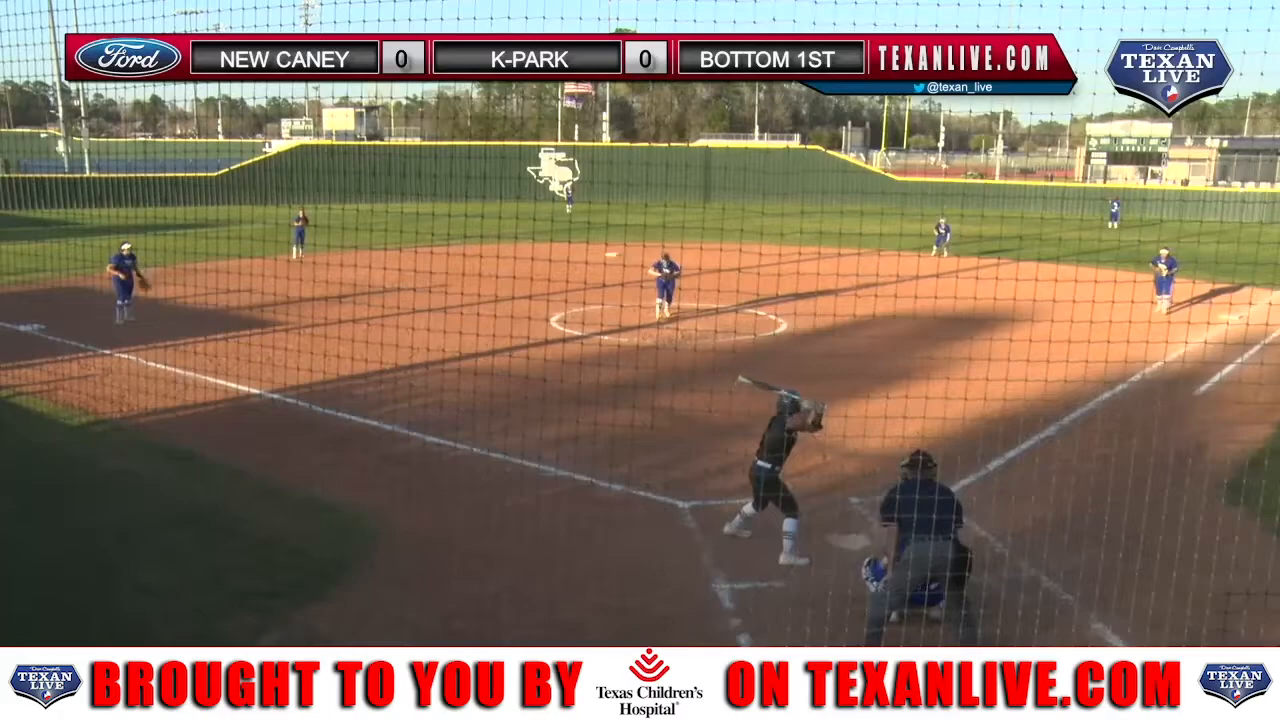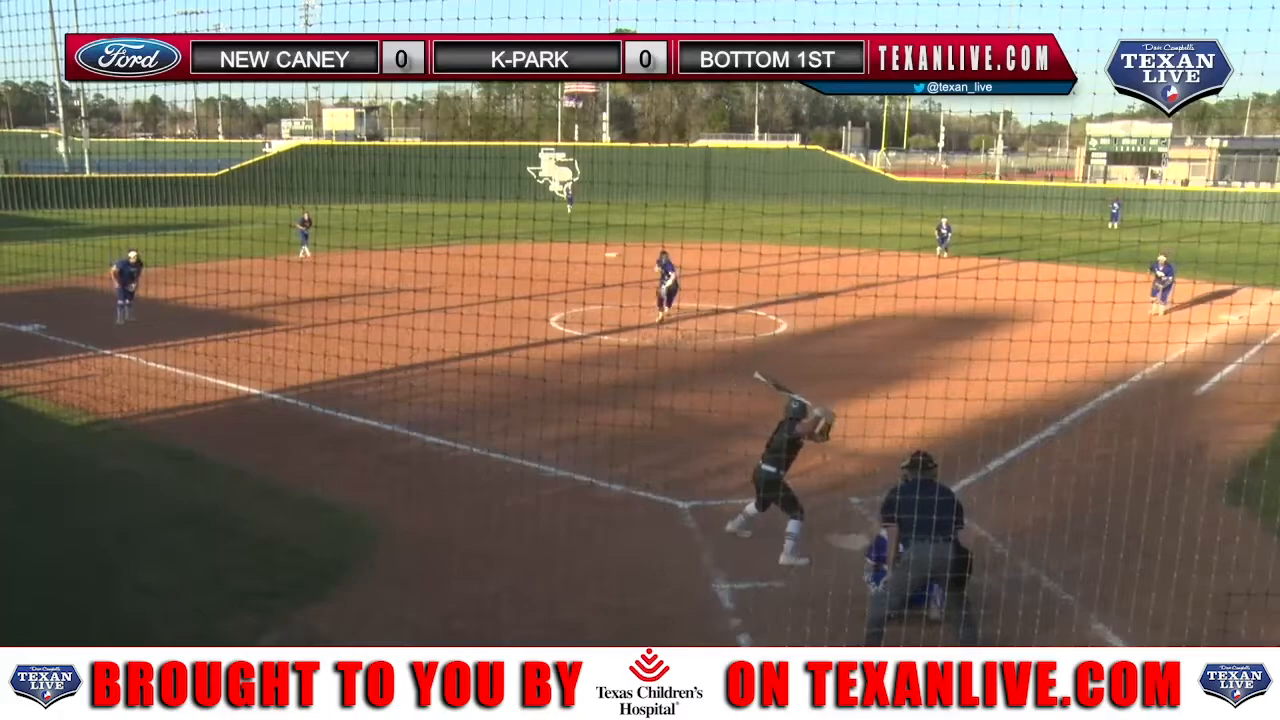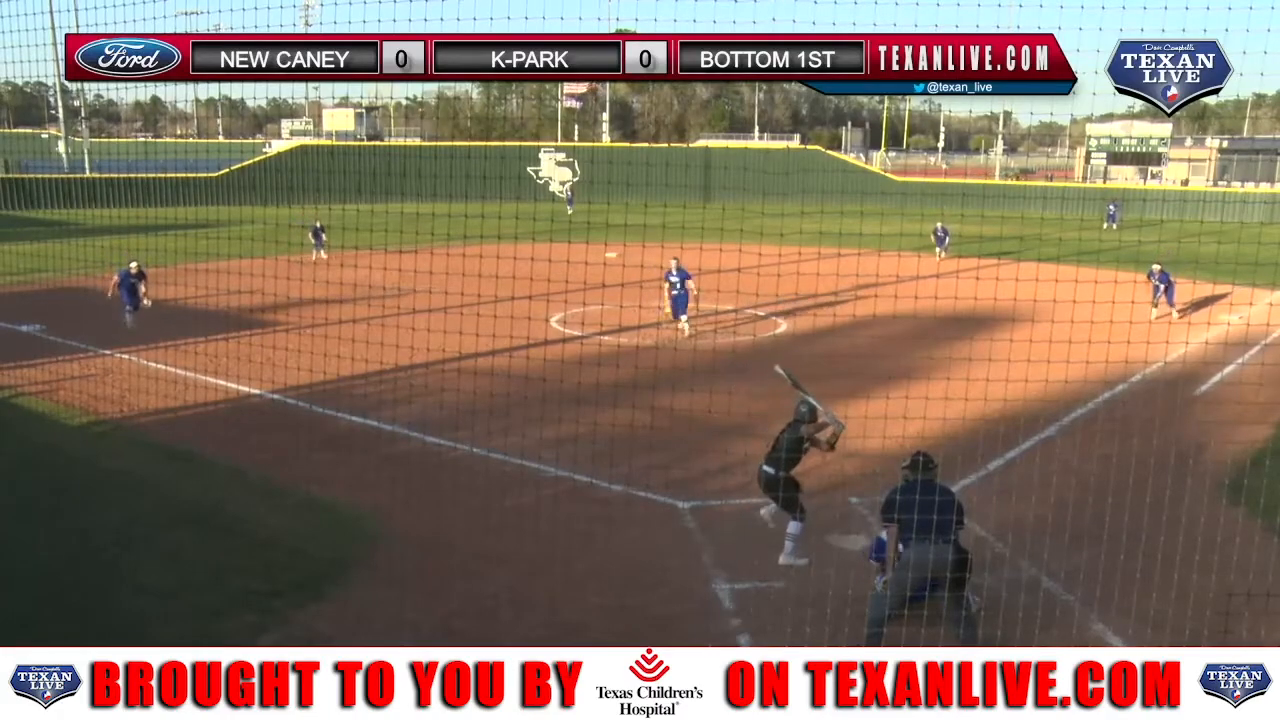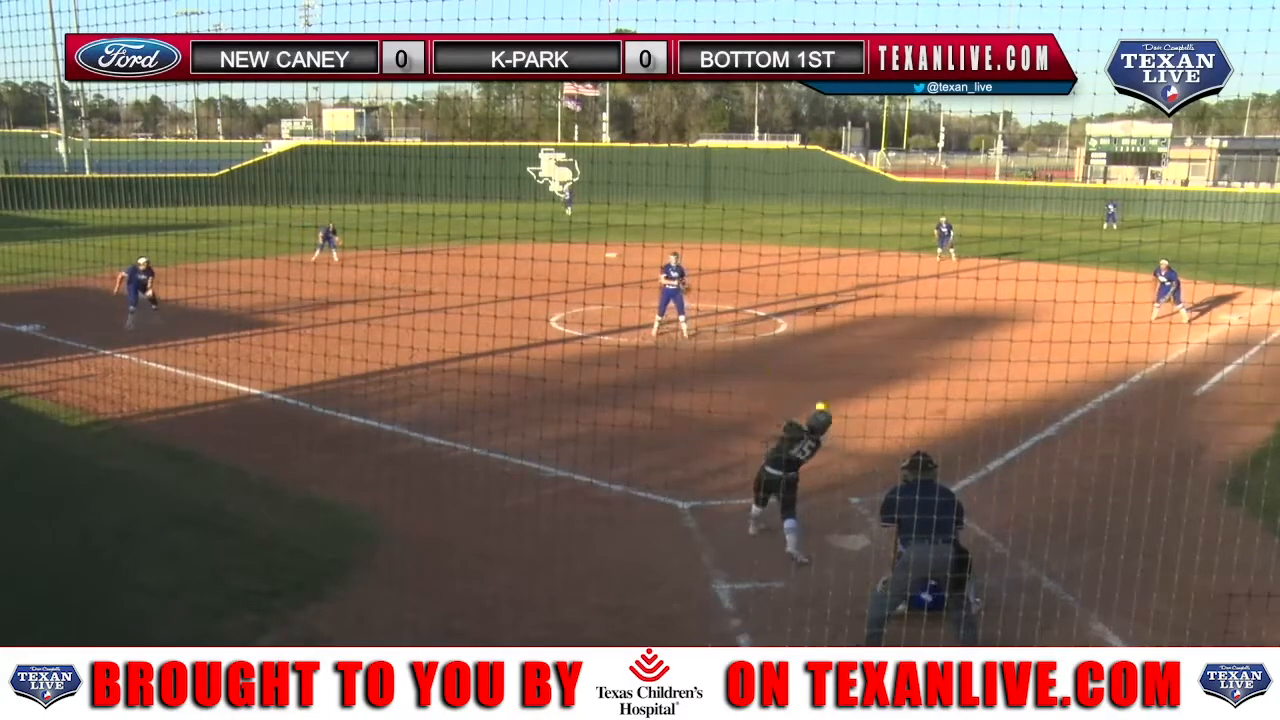
dt=0.5s
person 1, frame 1
left shoulder: (896, 493)
right shoulder: (948, 494)
left elbow: (893, 536)
right elbow: (955, 531)
left wrist: (891, 570)
left hip: (916, 552)
right hip: (949, 552)
left knee: (881, 602)
right knee: (958, 605)
person 1, frame 2
left shoulder: (897, 494)
right shoulder: (949, 495)
left elbow: (893, 537)
right elbow: (955, 533)
left wrist: (890, 571)
left hip: (916, 554)
right hip: (949, 554)
left knee: (881, 602)
right knee: (960, 605)
person 1, frame 3
left shoulder: (897, 495)
right shoulder: (949, 495)
left elbow: (892, 537)
right elbow: (955, 533)
left wrist: (889, 572)
left hip: (915, 555)
right hip: (949, 555)
left knee: (881, 600)
right knee: (960, 604)
person 1, frame 4
left shoulder: (896, 495)
right shoulder: (949, 496)
left wrist: (889, 572)
left hip: (915, 555)
right hip: (949, 555)
left knee: (882, 599)
right knee: (960, 602)
person 2, frame 1
left shoulder: (788, 422)
right shoulder: (781, 422)
left elbow: (813, 427)
right elbow: (800, 421)
left wrist: (817, 412)
right wrist: (807, 408)
left hip: (758, 471)
right hip: (767, 475)
left knee: (759, 503)
right knee: (791, 510)
left ankle: (733, 526)
right ankle: (788, 555)
person 2, frame 2
left shoulder: (795, 428)
right shoulder: (790, 427)
left elbow: (820, 437)
right elbow: (809, 428)
left wrist: (827, 421)
right wrist: (818, 415)
left hip: (761, 473)
right hip: (771, 478)
left knee: (762, 504)
right knee: (796, 513)
left ankle: (735, 525)
right ankle: (788, 555)
person 2, frame 3
left shoulder: (804, 432)
right shoulder: (795, 429)
left elbow: (825, 446)
right elbow: (813, 428)
left wrist: (836, 433)
right wrist: (827, 422)
left hip: (770, 474)
right hip: (771, 478)
left knee: (795, 489)
right knee: (798, 513)
left ankle: (769, 511)
right ankle: (788, 556)
person 2, frame 4
left shoulder: (794, 430)
right shoulder: (817, 443)
left elbow: (783, 436)
left hip: (767, 474)
right hip: (788, 480)
left knee: (760, 501)
right knee: (789, 514)
left ankle: (754, 525)
right ankle: (793, 546)
